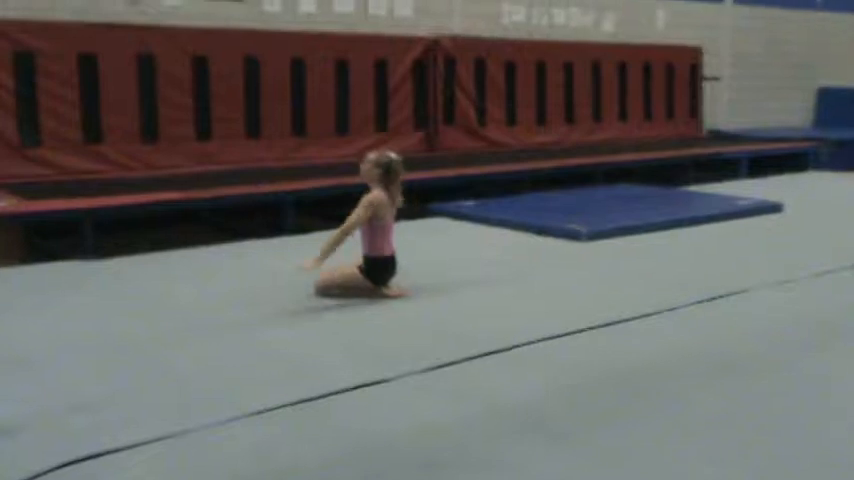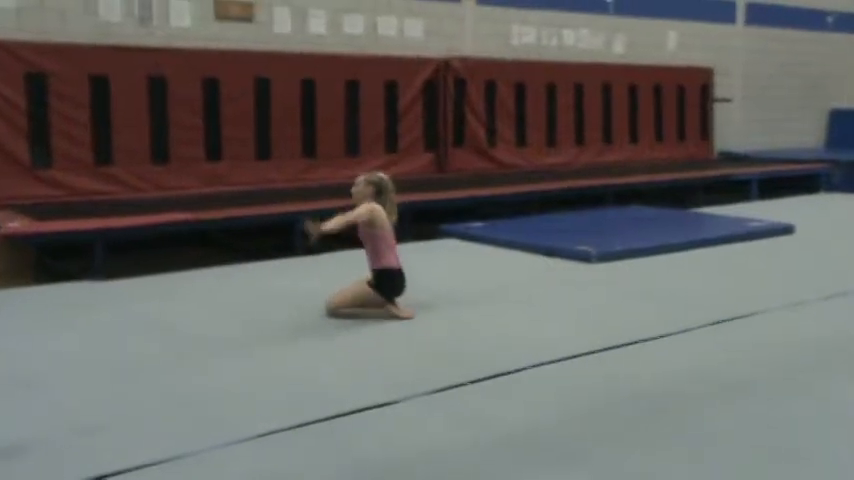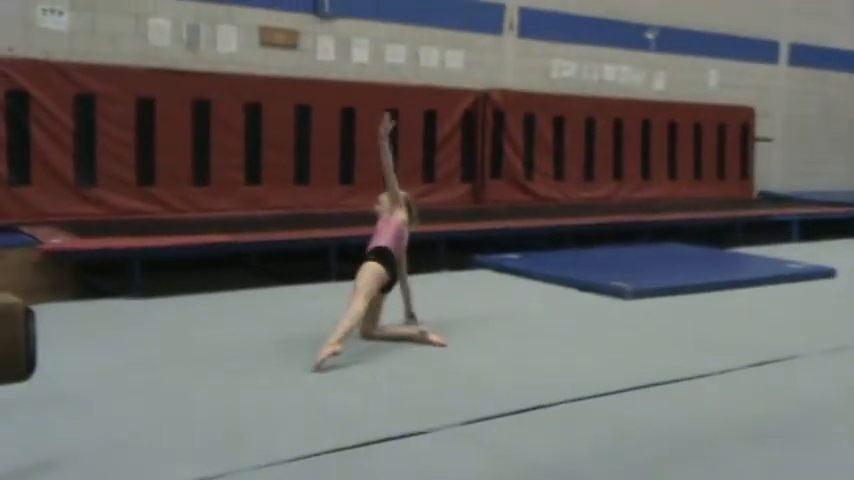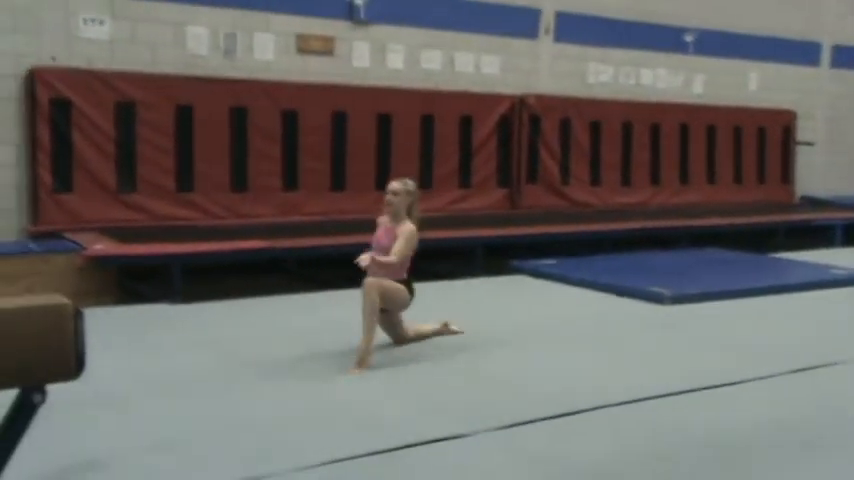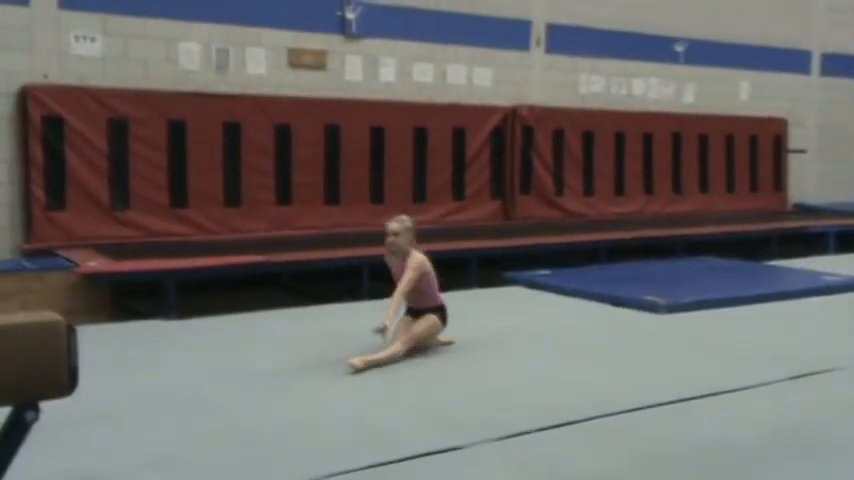
dt=0.7s
person 1, frame 1
left shoulder: (374, 199)
right shoulder: (384, 195)
left elbow: (345, 230)
left wrist: (317, 260)
left hip: (376, 266)
right hip: (384, 263)
left knee: (322, 285)
right knee: (329, 275)
left ankle: (380, 290)
right ankle: (379, 283)
person 1, frame 2
left shoulder: (370, 209)
right shoulder: (379, 212)
left elbow: (347, 218)
left wrist: (322, 228)
left hip: (386, 280)
right hip: (393, 278)
left knee: (332, 306)
right knee: (343, 297)
left ankle: (387, 310)
right ankle: (385, 306)
person 1, frame 3
left shoulder: (397, 209)
right shoulder: (399, 234)
left elbow: (390, 175)
right elbow: (402, 275)
left wrist: (383, 137)
right wrist: (409, 312)
left hip: (379, 259)
right hip: (388, 266)
left knee: (359, 301)
right knee: (368, 330)
left ankle: (334, 342)
right ankle: (418, 333)
person 1, frame 4
left shoulder: (408, 230)
right shoulder: (381, 221)
left elbow: (394, 262)
left wrist: (371, 258)
left hip: (400, 289)
right hip: (384, 288)
left knee: (370, 284)
right knee: (400, 337)
left ankle: (365, 353)
right ankle: (439, 328)
person 1, frame 5
left shoulder: (417, 260)
right shoulder: (390, 256)
left elbow: (401, 291)
left wrist: (387, 321)
left hip: (434, 313)
right hip: (414, 310)
left knee: (405, 340)
right knee: (397, 342)
right ankle: (430, 340)
